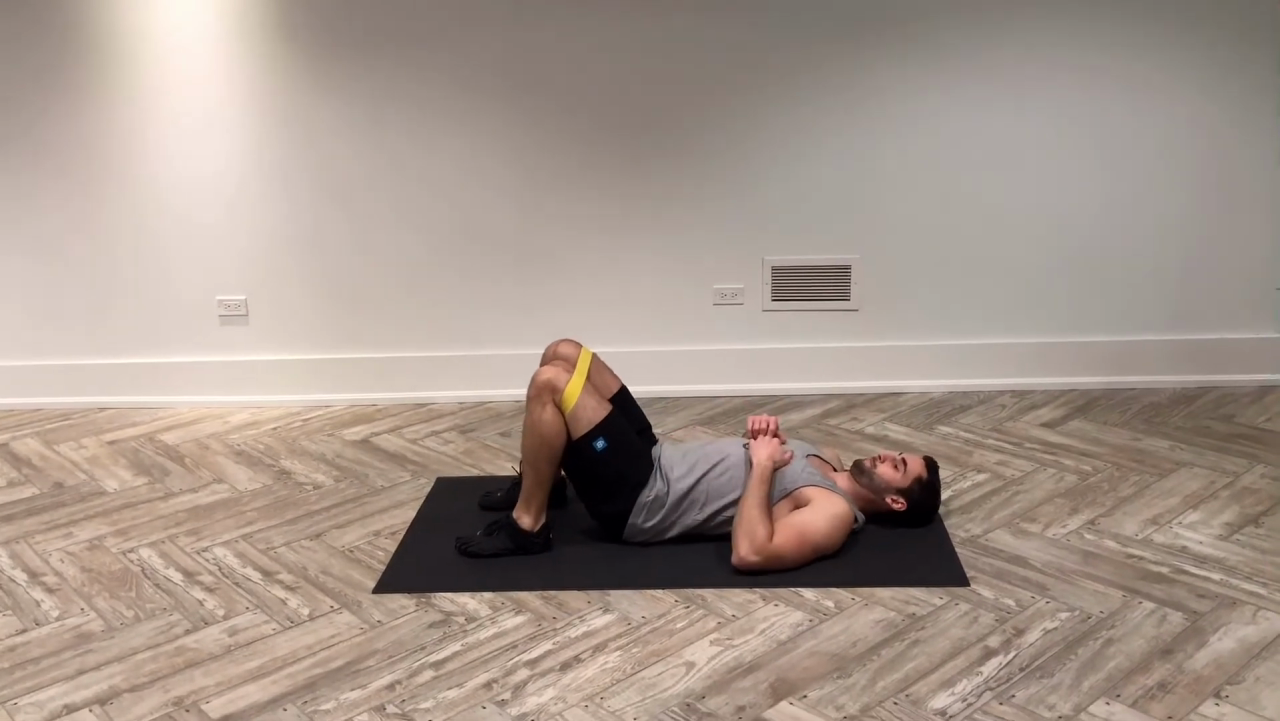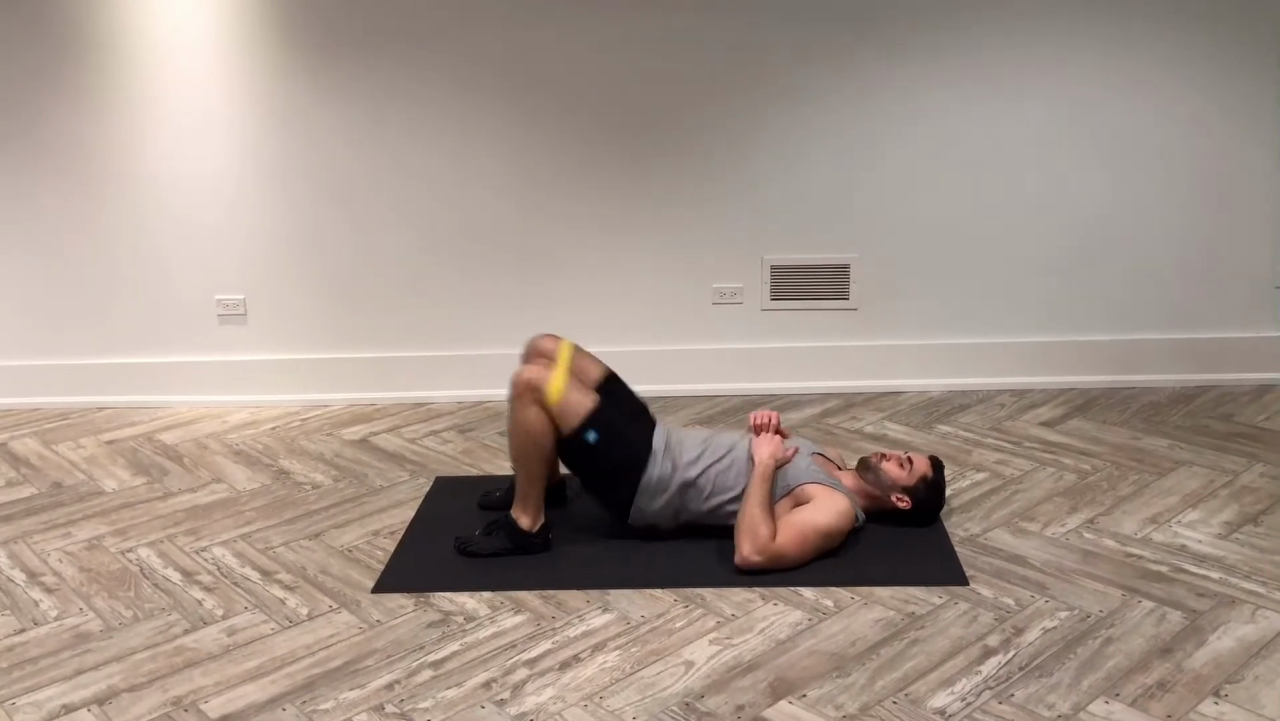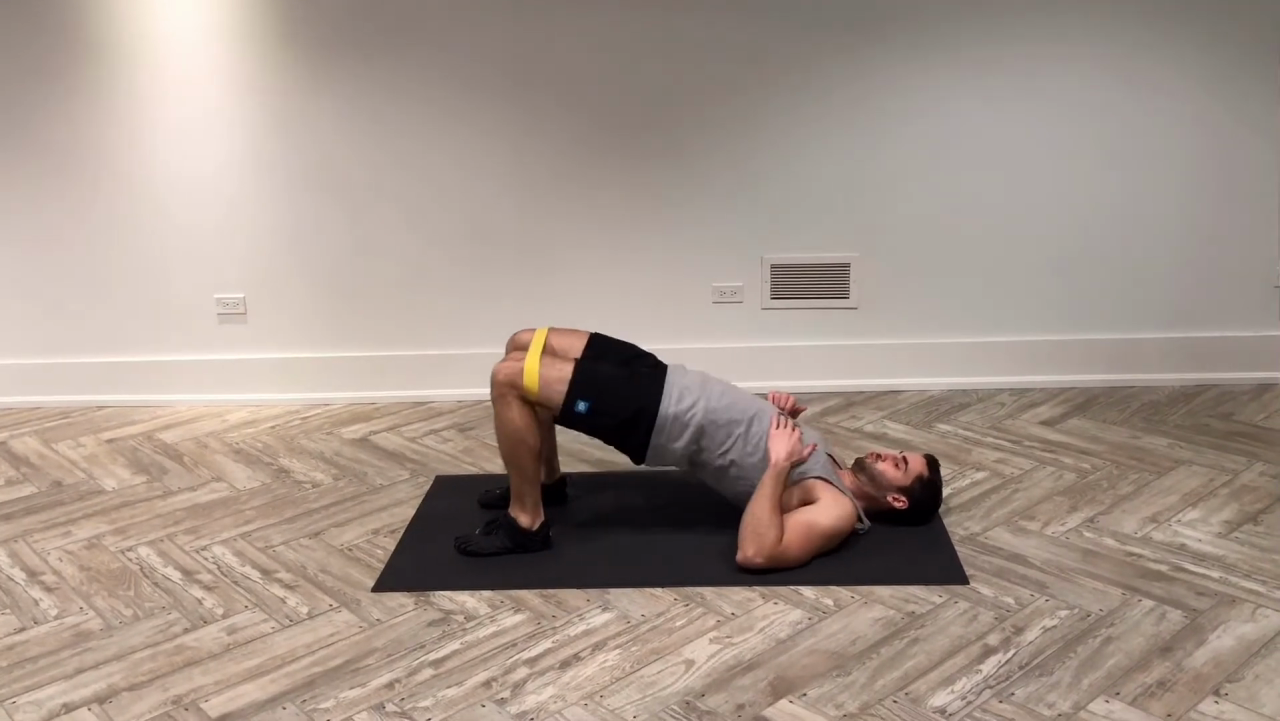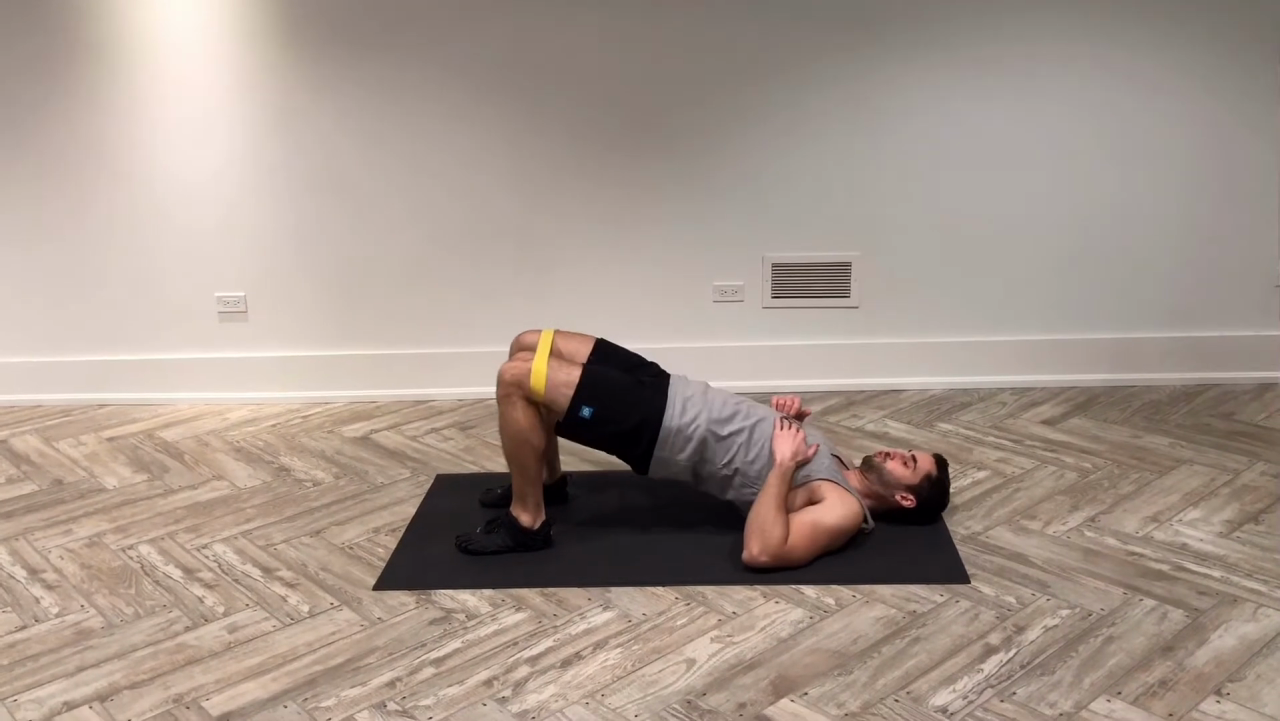
dt=0.2s
person 1, frame 1
left shoulder: (834, 514)
right shoulder: (827, 463)
left elbow: (749, 553)
left wrist: (763, 466)
right wrist: (766, 434)
left hip: (638, 500)
right hip: (655, 457)
left knee: (550, 382)
right knee: (564, 353)
left ankle: (527, 526)
right ankle: (545, 481)
person 1, frame 2
left shoulder: (836, 511)
right shoulder: (829, 460)
left elbow: (752, 553)
left wrist: (765, 464)
right wrist: (770, 431)
left hip: (645, 481)
right hip: (656, 442)
left knee: (533, 381)
right knee: (546, 348)
left ankle: (525, 526)
right ankle: (543, 481)
person 1, frame 3
left shoulder: (838, 512)
right shoulder: (827, 461)
left elbow: (753, 552)
left wrist: (780, 463)
right wrist: (785, 414)
left hip: (659, 420)
left knee: (509, 377)
right knee: (525, 344)
left ankle: (525, 523)
right ankle: (545, 480)
person 1, frame 4
left shoulder: (845, 510)
right shoulder: (831, 460)
left elbow: (759, 551)
left wrist: (784, 465)
right wrist: (788, 415)
left hip: (665, 430)
right hip: (669, 395)
left knee: (516, 377)
right knee: (528, 345)
left ankle: (526, 522)
right ankle: (546, 479)
